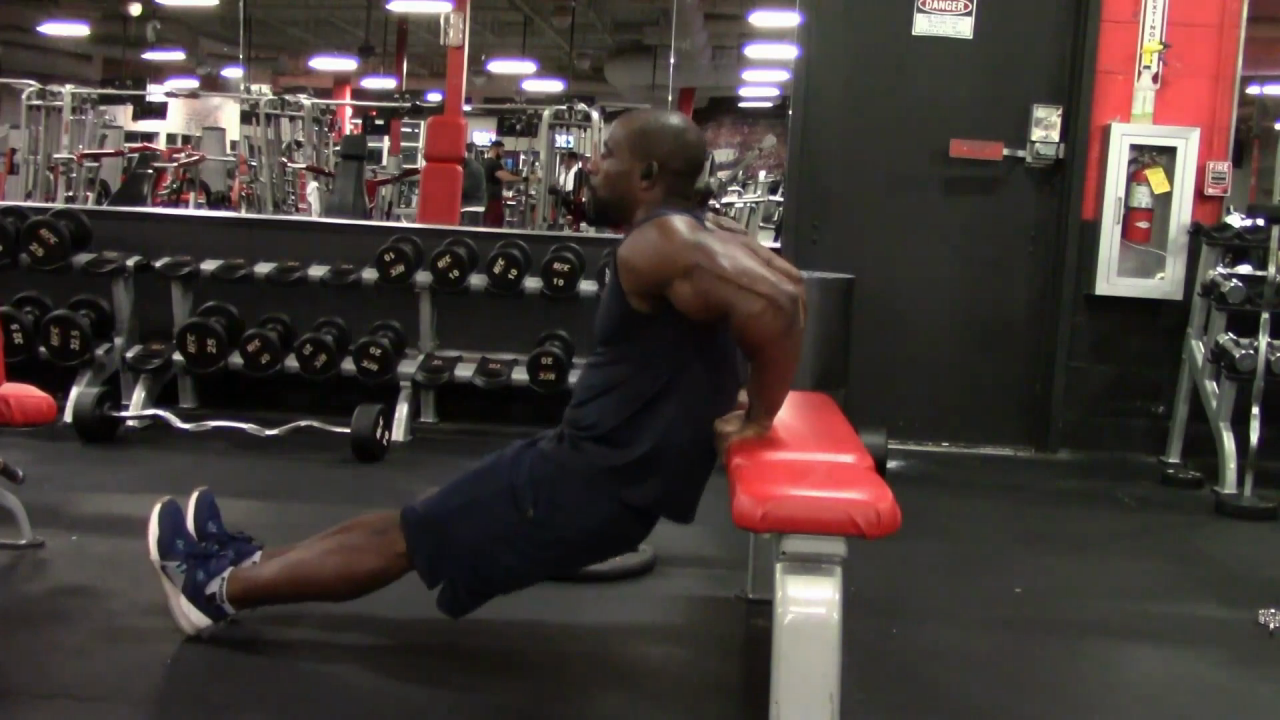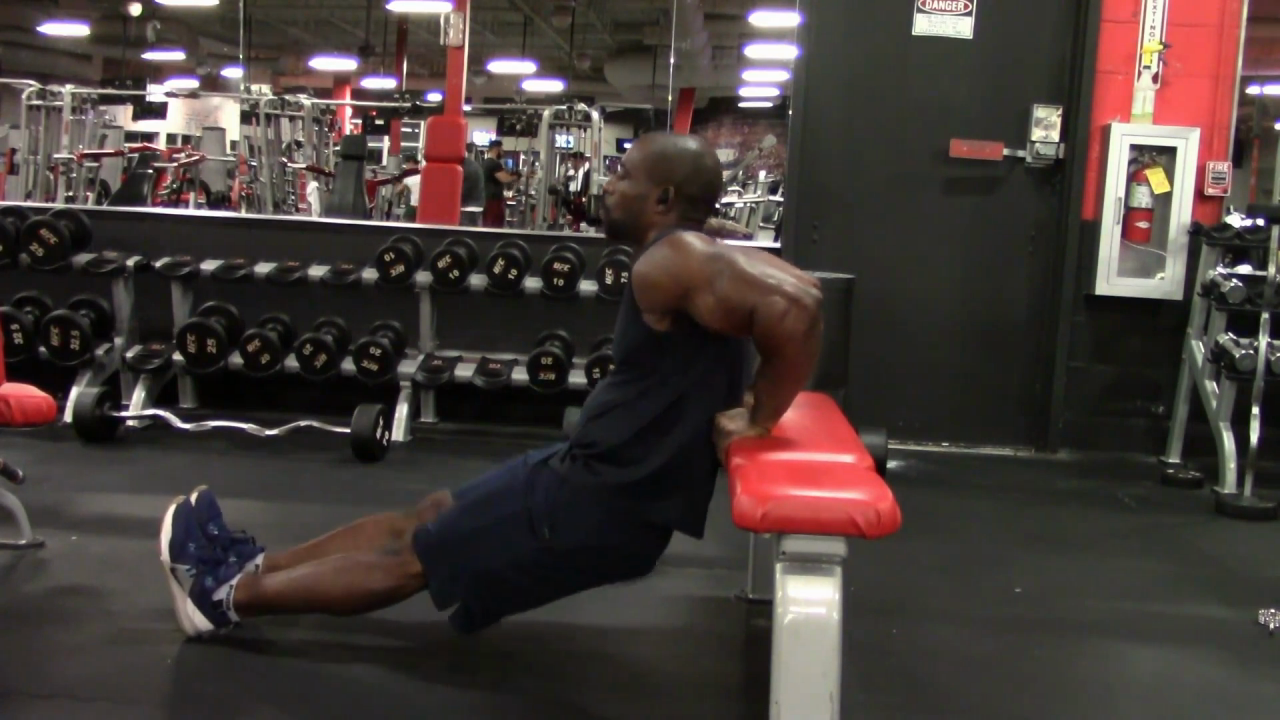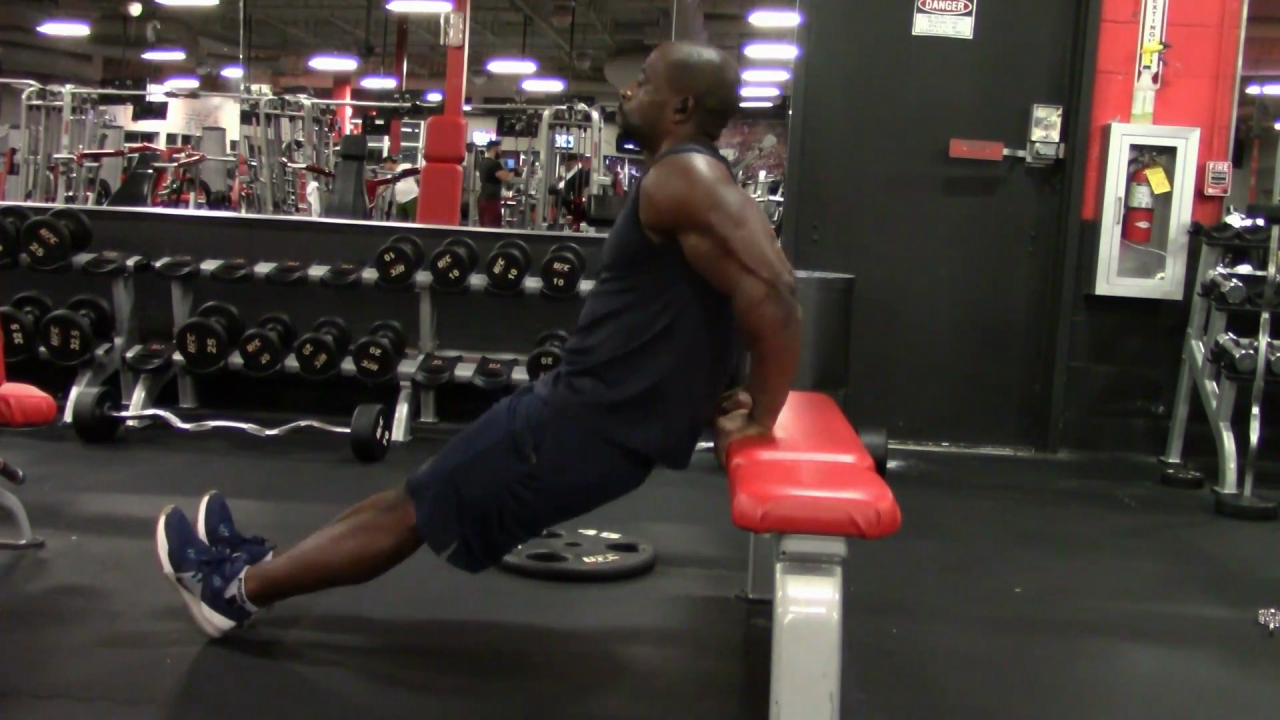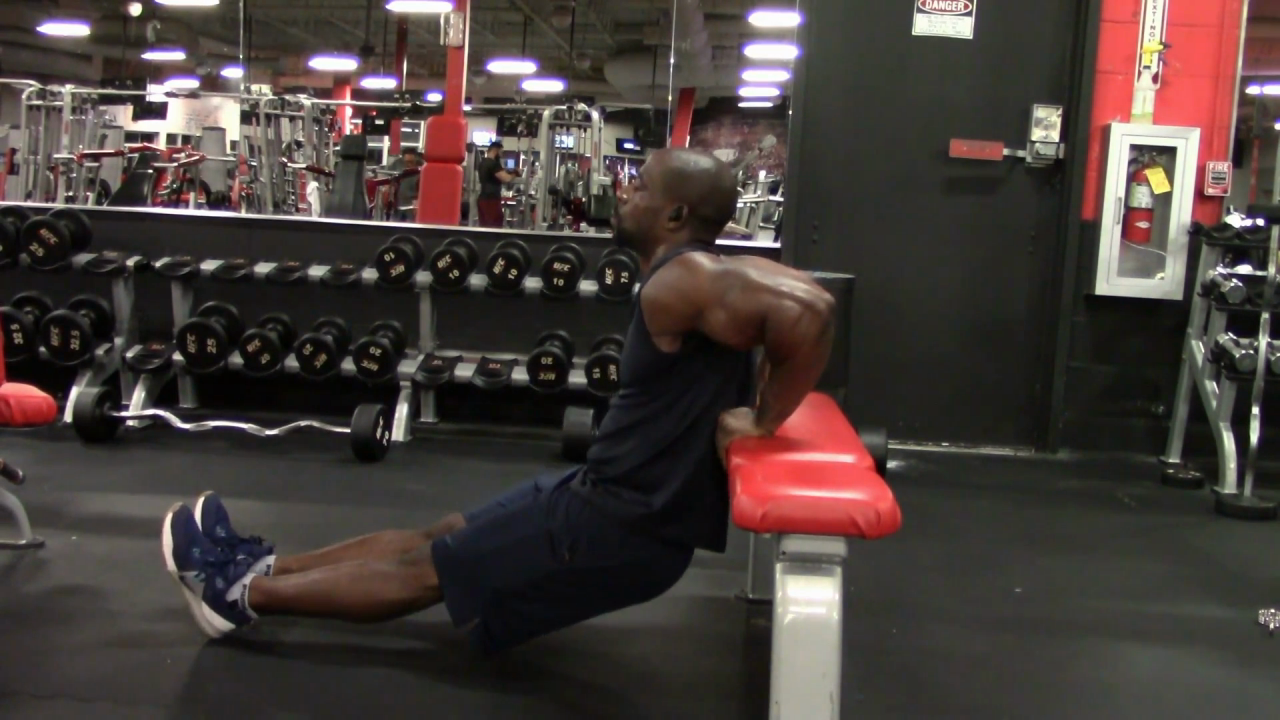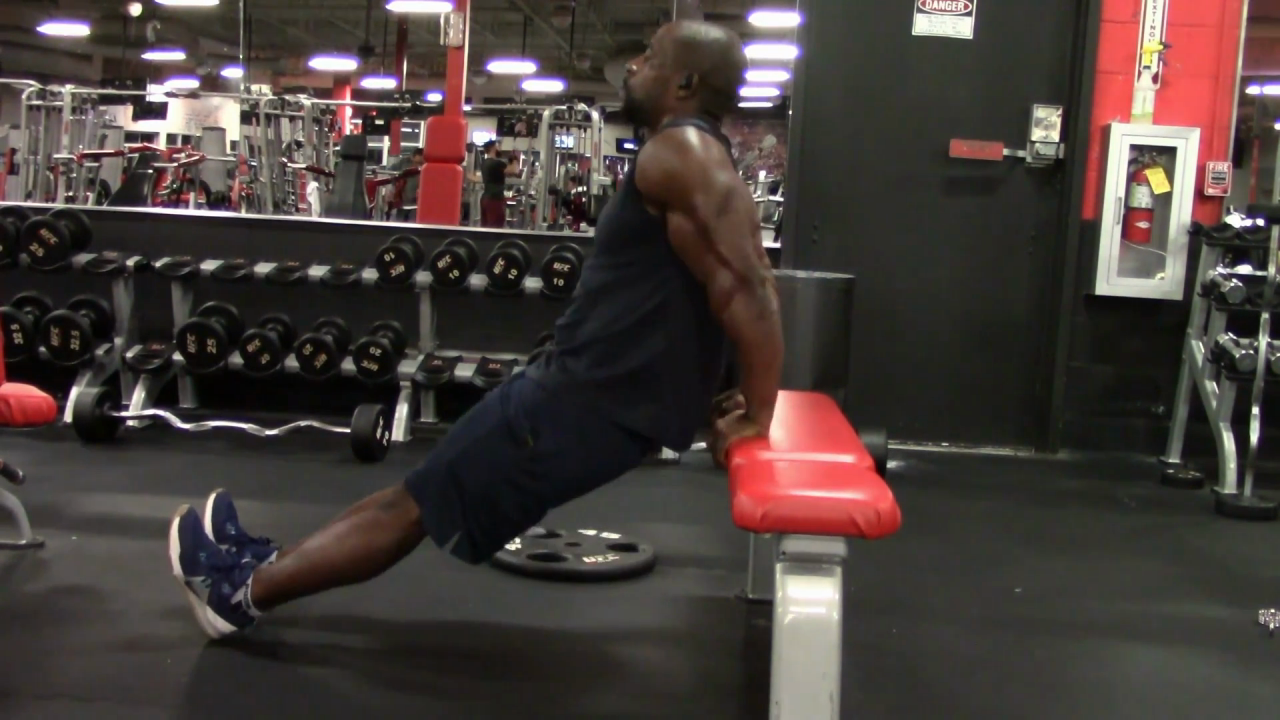
dt=1s
person 1, frame 1
left shoulder: (657, 244)
right shoulder: (692, 237)
left elbow: (774, 307)
right elbow: (792, 287)
left wrist: (760, 419)
right wrist: (752, 397)
left hip: (598, 483)
right hip: (601, 461)
left knee: (406, 539)
right knee: (422, 519)
left ankle: (218, 589)
right ankle: (251, 563)
person 1, frame 2
left shoulder: (671, 263)
right shoulder: (700, 259)
left elbow: (797, 309)
right elbow: (797, 289)
left wrist: (759, 422)
right wrist: (751, 400)
left hip: (610, 504)
right hip: (597, 472)
left knee: (410, 557)
right knee: (431, 514)
left ankle: (226, 594)
right ankle: (251, 566)
person 1, frame 3
left shoulder: (684, 178)
right shoulder: (701, 182)
left elbow: (769, 295)
right elbow: (761, 290)
left wrist: (762, 420)
right wrist: (749, 396)
left hip: (594, 422)
right hip: (598, 405)
left knee: (417, 509)
right knee: (424, 492)
left ankle: (238, 588)
right ankle: (262, 564)
person 1, frame 4
left shoulder: (679, 284)
right shoulder: (700, 277)
left elbow: (809, 311)
right elbow: (790, 297)
left wrist: (762, 423)
right wrist: (758, 407)
left hip: (628, 525)
right hip: (615, 492)
left knee: (432, 569)
right knee: (444, 536)
left ankle: (241, 592)
right ankle: (265, 567)
person 1, frame 5
left shoulder: (679, 152)
right shoulder: (698, 160)
left elbow: (742, 289)
right elbow: (744, 283)
left wrist: (757, 417)
right wrist: (742, 397)
left hip: (590, 404)
right hip: (586, 386)
left knee: (416, 504)
right knee: (420, 488)
left ankle: (243, 592)
right ankle: (268, 566)
